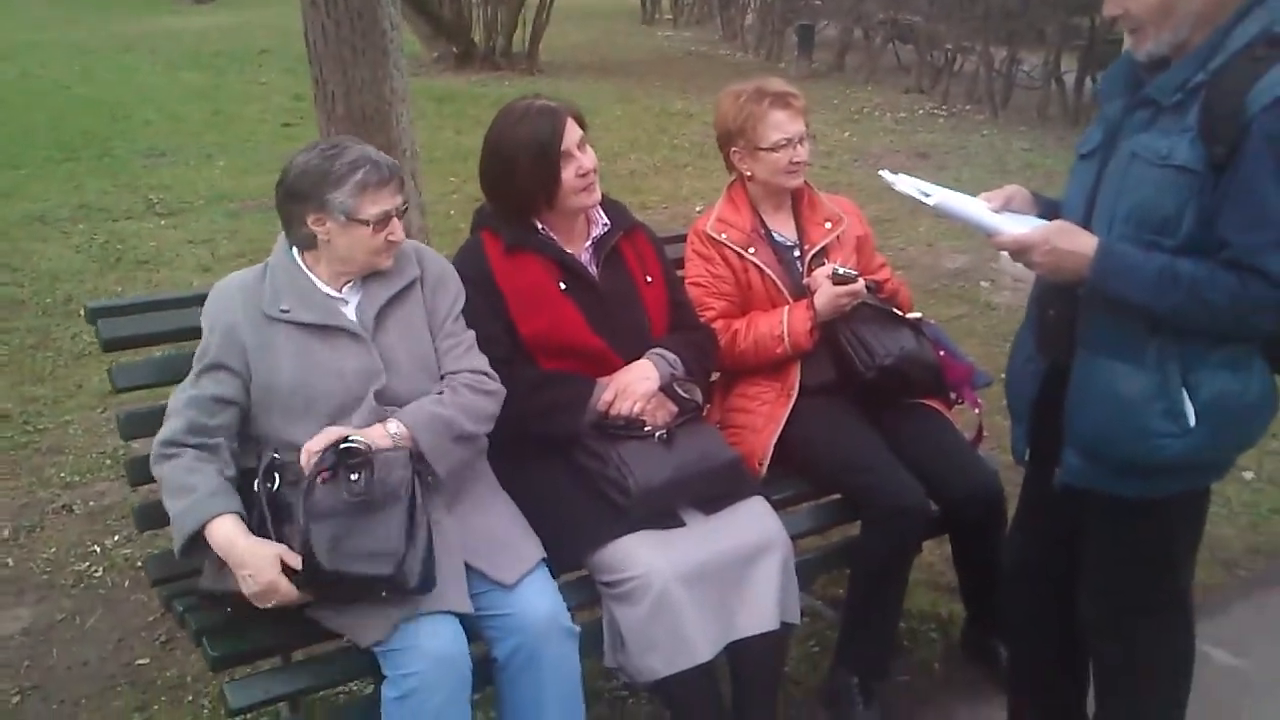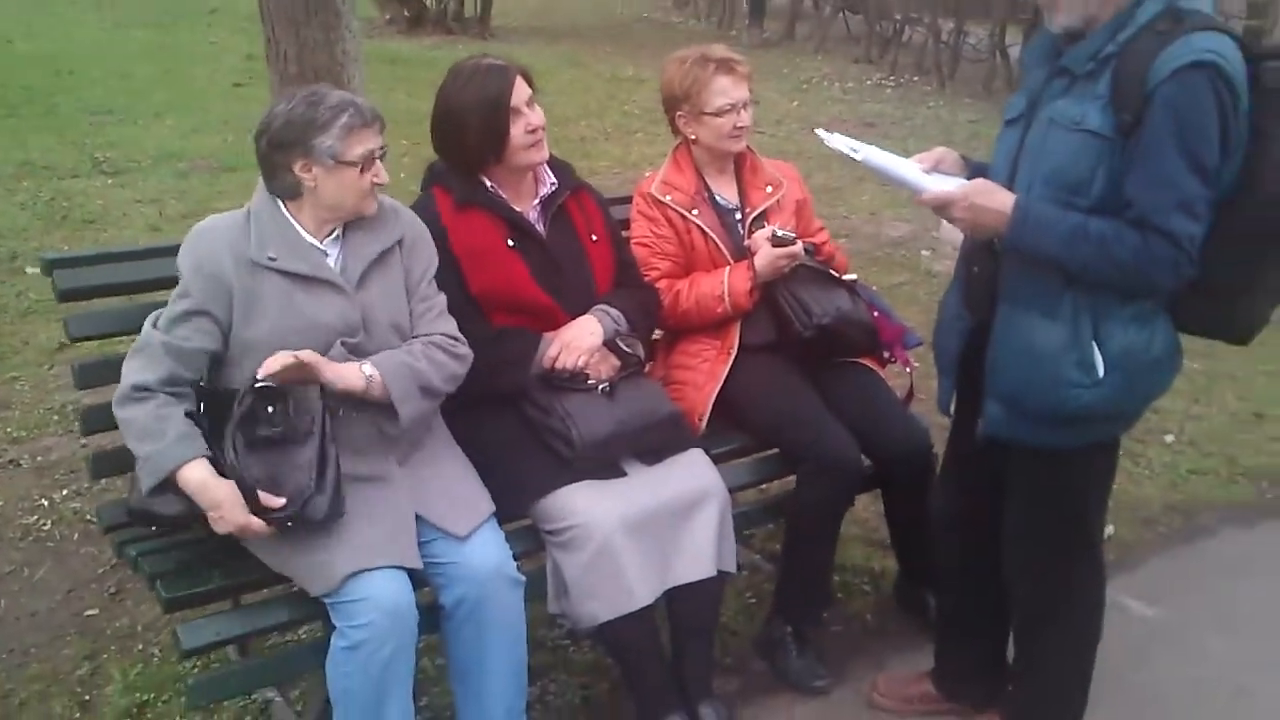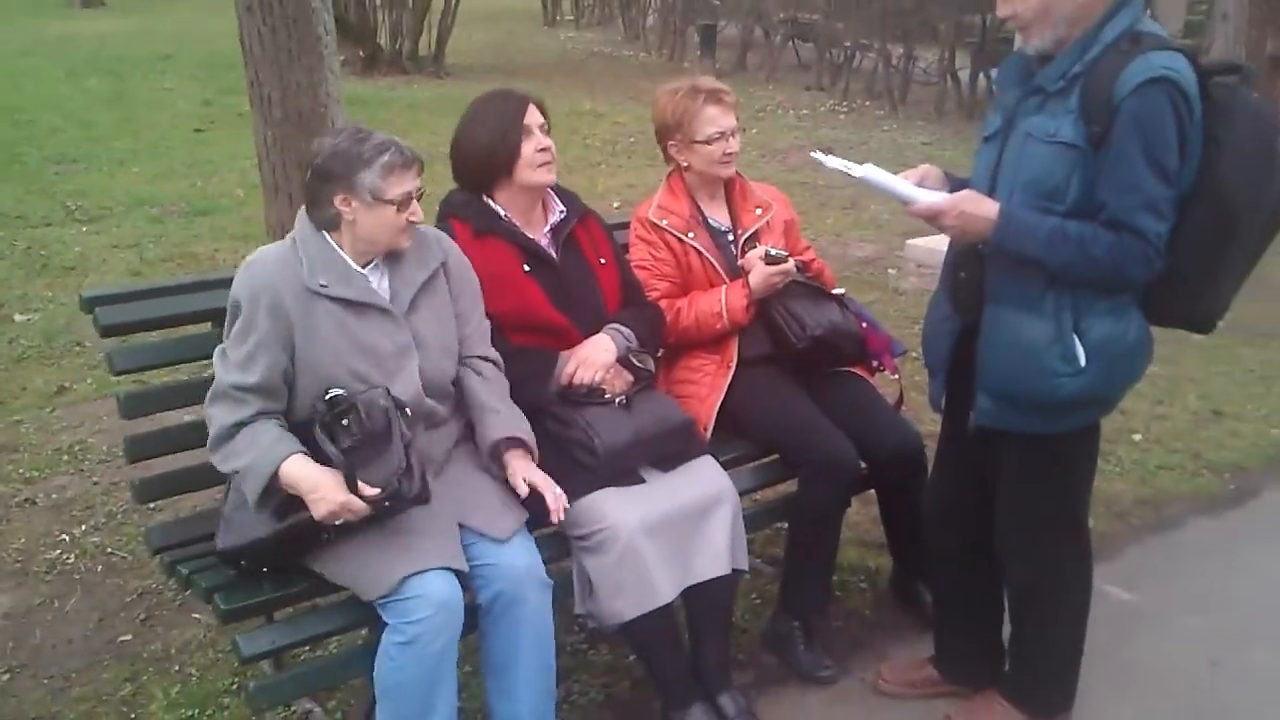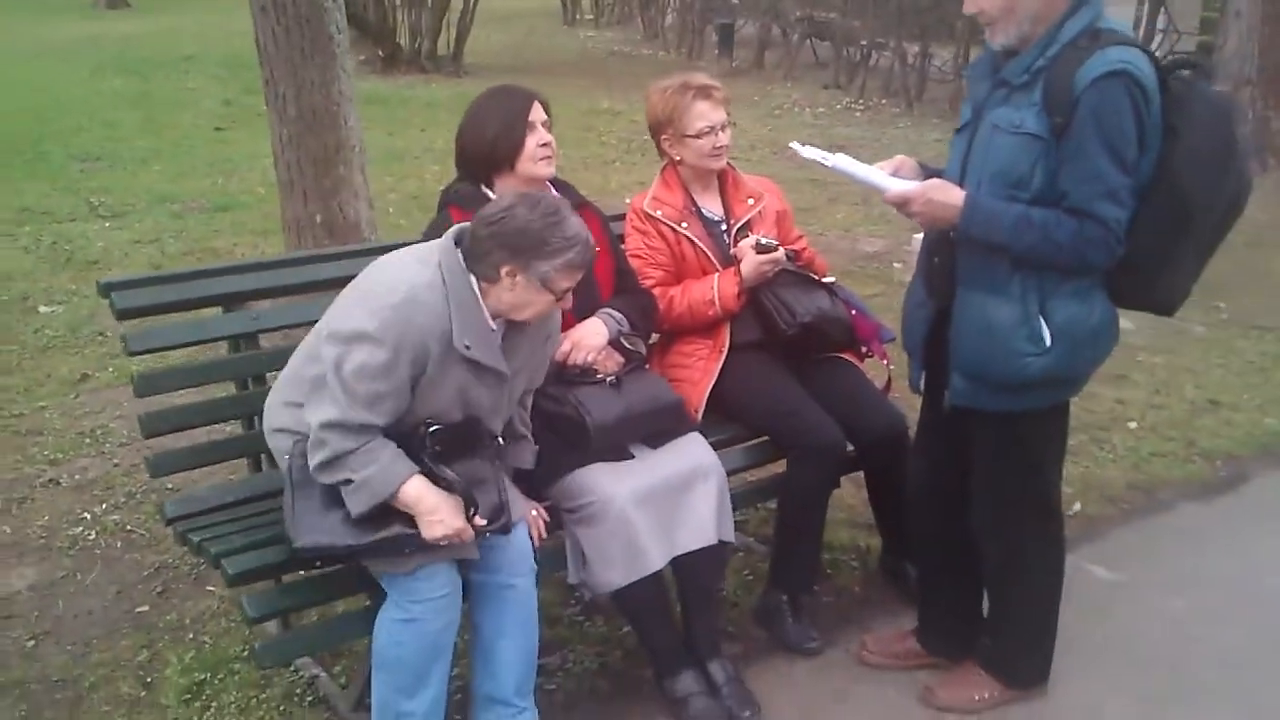
dt=0.7s
person 1, frame 1
right shoulder: (1141, 76)
left wrist: (1098, 262)
right wrist: (1040, 210)
left hip: (1152, 417)
right hip: (1069, 391)
left knee: (1132, 618)
right knee: (1038, 581)
person 1, frame 2
left shoulder: (1184, 69)
left elbow: (1164, 254)
left wrist: (1014, 219)
right wrist: (970, 174)
left hip: (1071, 369)
right hip: (995, 344)
left knee: (1049, 558)
right knee: (966, 524)
person 1, frame 3
left shoulder: (1146, 85)
right shoulder: (1033, 70)
left elbow: (1134, 252)
left wrist: (999, 225)
right wrist: (954, 188)
left hip: (1053, 361)
right hip: (983, 343)
left knee: (1038, 539)
right knee: (954, 513)
right ankle: (963, 658)
person 1, frame 4
left shoulder: (1105, 79)
right shoulder: (1006, 64)
left elbow: (1095, 235)
left wrist: (967, 211)
right wrist: (929, 177)
left hip: (1024, 343)
right hip: (960, 327)
left knee: (1012, 512)
right knee: (938, 490)
left ankle: (1011, 663)
right ankle: (946, 630)
person 2, frame 1
left shoulder: (629, 236)
right shoulder: (482, 264)
left elbow: (697, 337)
right elbow: (495, 392)
left wrist: (655, 366)
right wrist: (602, 396)
left hip: (658, 434)
right hip: (556, 453)
left knee: (760, 536)
right knee: (652, 570)
person 2, frame 2
left shoulder: (575, 195)
right shoulder: (436, 219)
left elbow: (641, 293)
left wrist: (600, 322)
right wrist: (550, 351)
left hip: (601, 387)
right hip: (503, 405)
left knee: (700, 487)
right knee: (595, 518)
person 2, frame 3
left shoulder: (580, 222)
right shoulder: (455, 245)
left elbow: (645, 312)
left wrist: (612, 340)
right wrist: (566, 367)
left hip: (612, 402)
right hip: (526, 420)
left knee: (711, 490)
right knee: (618, 523)
person 2, frame 4
left shoulder: (577, 210)
right shoulder: (457, 233)
left elbow: (639, 298)
left wrist: (606, 323)
right wrist: (558, 348)
left hip: (605, 379)
right hip: (523, 401)
left knee: (699, 464)
right knee: (610, 494)
left ankle: (708, 650)
right ankle: (673, 667)
person 3, frame 1
left shoulder: (840, 214)
right shoulder: (714, 237)
left elbow: (890, 293)
right elbow: (717, 342)
left wrist: (863, 299)
right wrist: (811, 313)
right hip: (785, 395)
left knee: (978, 488)
right knee: (899, 503)
left ankle: (990, 630)
person 3, frame 2
left shoulder: (781, 179)
right shoulder: (658, 200)
left elbow: (826, 253)
right elbow: (662, 301)
left wrist: (804, 260)
right wrist: (750, 273)
left hip: (804, 334)
right hip: (724, 353)
left knee: (908, 442)
right knee: (835, 457)
left ankle: (921, 581)
right ankle: (789, 626)
person 3, frame 3
left shoulder: (768, 202)
right shoulder: (654, 224)
left elbow: (813, 271)
right elbow: (662, 320)
left wrist: (793, 277)
right wrist: (746, 292)
right hip: (723, 367)
left knee: (901, 444)
right knee: (834, 458)
left ankle: (915, 574)
right ankle: (795, 620)
person 3, frame 4
left shoulder: (763, 193)
right shoulder: (650, 216)
left elbow: (805, 259)
right elbow: (657, 308)
left wrist: (785, 268)
right wrist: (738, 280)
right hip: (715, 353)
left knee: (886, 426)
right knee: (821, 440)
left ankle: (902, 553)
right ankle: (784, 595)
person 4, frame 1
left shoulder: (424, 271)
right shoulder: (242, 307)
left elbow: (478, 389)
right elbow: (188, 444)
left wrist: (382, 434)
right wrist: (239, 545)
left hip: (449, 489)
left knee: (542, 622)
right knee: (432, 651)
person 4, frame 2
left shoulder: (398, 228)
right shoulder: (221, 251)
left elbow: (447, 351)
right elbow: (148, 389)
left wrist: (348, 375)
right wrist: (207, 486)
left hip: (408, 445)
left knee: (489, 573)
right knee: (380, 602)
person 4, frame 3
left shoulder: (437, 254)
right shoulder: (271, 279)
left elbow: (477, 365)
right elbow: (238, 413)
left wrist: (512, 451)
right wrist: (305, 476)
left hip: (446, 461)
right hip: (344, 487)
left knee: (520, 573)
right knee: (428, 599)
person 4, frame 4
left shoulder: (534, 309)
right shoulder: (406, 304)
left elbow: (513, 402)
right elbow: (340, 436)
left wrist: (510, 489)
right wrist: (423, 501)
right hip: (335, 447)
left knee: (509, 554)
right knee: (428, 580)
